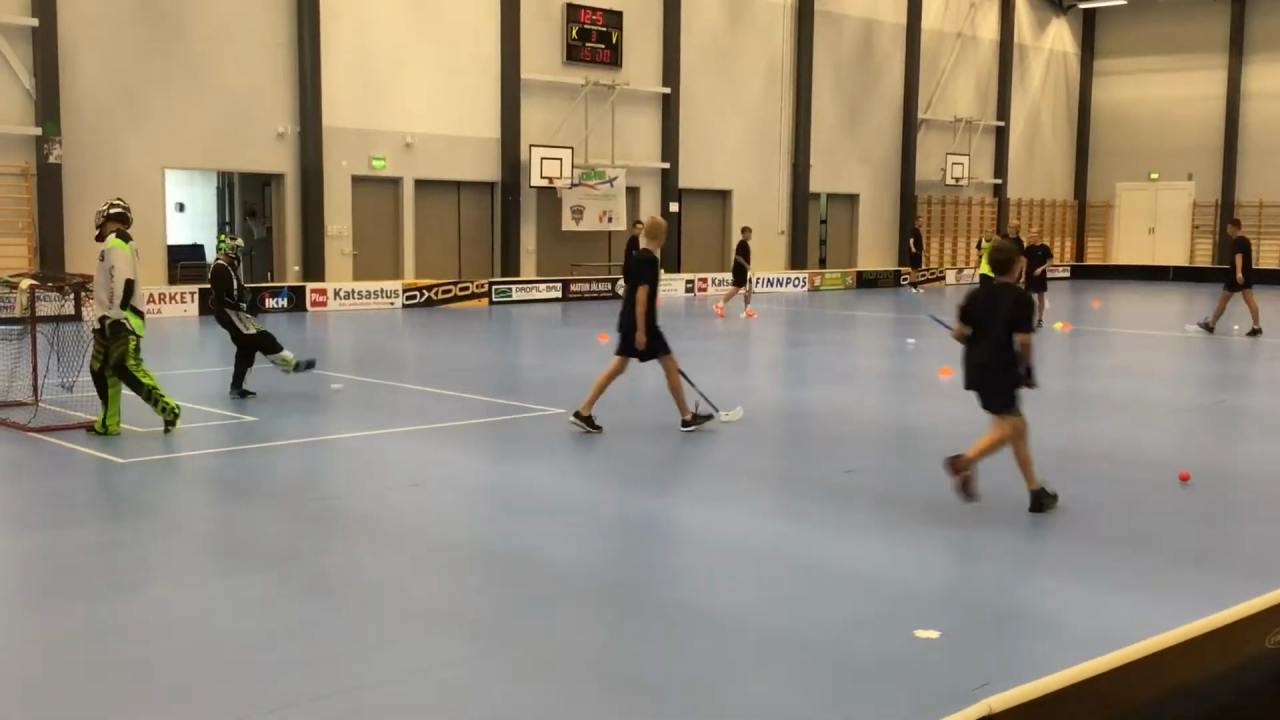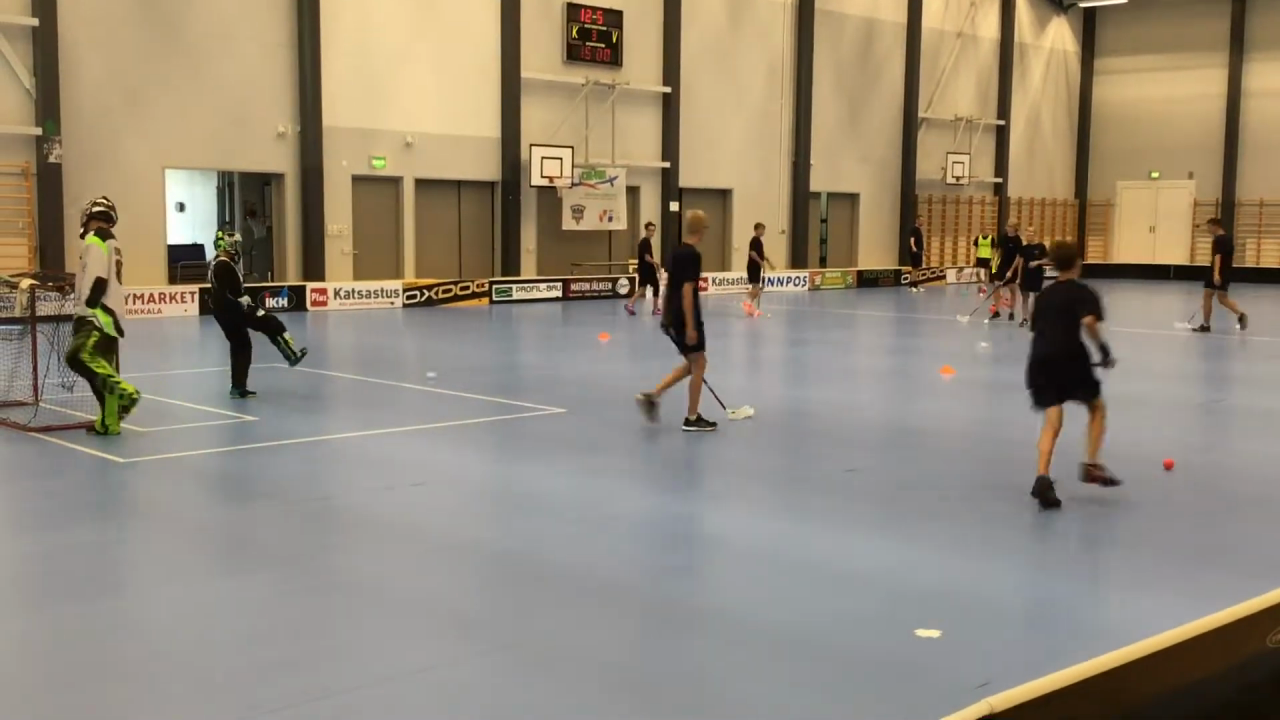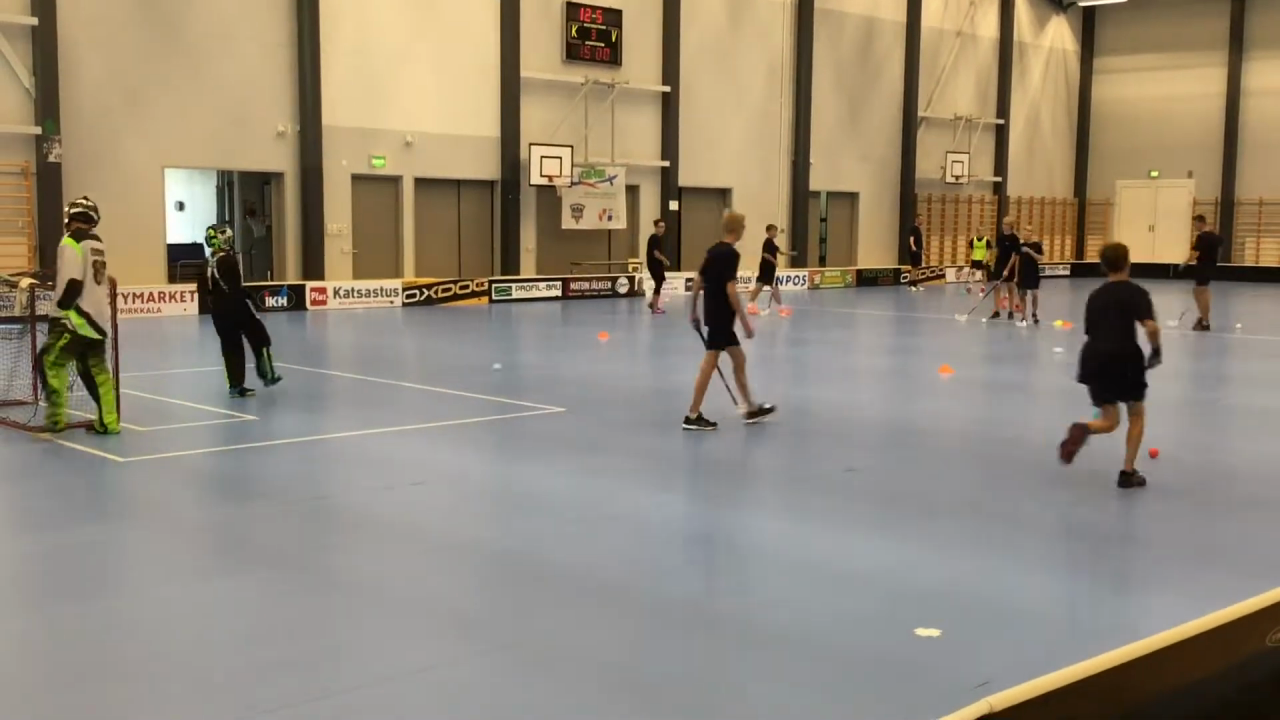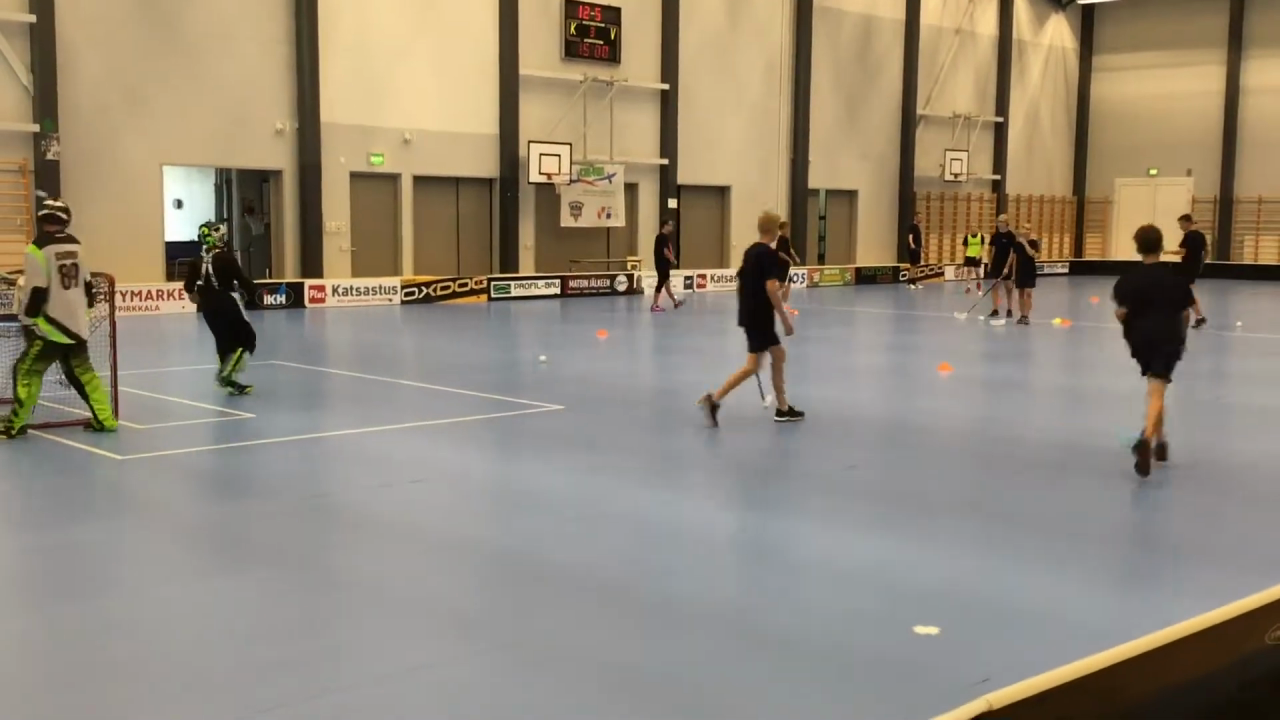
dt=0.2s
person 1, frame 1
left shoulder: (977, 295)
right shoulder: (1021, 297)
left elbow: (960, 330)
right elbow: (1022, 339)
right wrist: (1027, 369)
left hip: (979, 368)
right hip: (1001, 367)
left knee: (1019, 428)
right knee: (1006, 430)
left ankle: (1036, 492)
right ankle: (964, 461)
person 1, frame 2
left shoulder: (1044, 295)
right shoulder: (1083, 292)
right elbow: (1089, 323)
right wrist: (1105, 350)
left hip: (1041, 360)
right hip: (1070, 358)
left knee: (1051, 422)
right knee: (1097, 407)
left ankle: (1042, 479)
right ankle: (1091, 465)
person 1, frame 3
left shoulder: (1095, 296)
right shoulder: (1136, 292)
right elbow: (1151, 325)
right wrist: (1157, 350)
left hip: (1094, 358)
right hip: (1124, 358)
left knee: (1108, 420)
right knee: (1136, 414)
left ankle: (1081, 430)
right ankle: (1128, 472)
person 1, frame 4
left shoulder: (1128, 278)
right shoulder: (1173, 277)
left elbow: (1120, 312)
right elbow: (1185, 312)
right wrist: (1182, 338)
left hip: (1140, 340)
right hip: (1166, 339)
left knee: (1155, 387)
right knee: (1156, 394)
left ankle: (1159, 441)
right ankle: (1145, 442)
person 2, frame 1
left shoulder: (115, 241)
right shoulder: (118, 242)
left elbow: (125, 281)
left wrist: (117, 314)
left hip: (122, 318)
right hip: (113, 318)
left knee: (127, 367)
right knee: (100, 368)
left ankle: (167, 408)
right ankle: (108, 423)
person 2, frame 2
left shoulder: (95, 239)
right shoulder: (110, 241)
left elbow: (98, 281)
left wrist: (85, 310)
left hip: (100, 315)
right hip: (111, 315)
left knee: (81, 357)
right knee: (103, 364)
left ankle: (124, 393)
right ankle: (108, 423)
person 2, frame 3
left shoulder: (72, 241)
right shoulder: (96, 243)
left elbow: (71, 283)
left wrist: (59, 312)
left hip: (79, 317)
right hip: (99, 318)
left knee: (51, 361)
right knee: (96, 369)
left ankle: (57, 415)
right ankle: (107, 422)
person 2, frame 4
left shoulder: (38, 247)
right shoulder: (74, 245)
left elbow: (36, 290)
right elbow: (87, 284)
left wrist: (29, 319)
left hip: (51, 324)
right hip: (76, 323)
left knee: (27, 370)
right knee: (82, 370)
right ankle: (104, 418)
person 3, frame 1
left shoulder: (639, 257)
right shoulder: (650, 260)
right elbow: (641, 294)
right wrist: (640, 330)
left hip: (628, 322)
right hip: (642, 323)
left knee: (616, 369)
right knee: (671, 367)
left ankle: (583, 413)
right ankle: (687, 418)
person 3, frame 2
left shoulder: (678, 251)
right shoulder: (692, 255)
left elbow: (669, 285)
right elbow: (687, 291)
left wrist: (666, 316)
right wrist: (690, 326)
left hip: (675, 316)
right hip: (686, 318)
left knee: (691, 366)
right knee: (698, 365)
left ankle: (652, 396)
right ankle: (692, 418)
person 3, frame 3
left shoulder: (713, 250)
right shoulder: (731, 254)
left elbow: (698, 282)
right elbow: (730, 289)
left wrist: (694, 311)
right wrist: (745, 321)
left hip: (712, 313)
right hip: (721, 316)
left knee: (739, 359)
right knee: (710, 364)
left ankle: (751, 408)
right ankle: (692, 416)
person 3, frame 4
left shoulder: (750, 251)
right shoulder: (770, 254)
left elbow: (740, 283)
right elbow: (771, 287)
right wrist: (785, 319)
left hip: (748, 314)
right hip: (760, 317)
left knee: (778, 356)
right knee: (752, 365)
left ankle: (783, 408)
right ankle: (713, 400)
person 4, frame 1
left shoulder: (227, 267)
right shoulder: (220, 269)
right elbow: (220, 299)
left wrist: (244, 295)
right wrist: (240, 306)
left hip: (231, 313)
right hip: (230, 314)
left knee: (247, 347)
right knee: (263, 340)
left ankle: (236, 388)
right ankle: (293, 364)
person 4, frame 2
left shoulder: (217, 264)
right shoulder: (226, 265)
right elbow: (223, 294)
right wrist: (243, 306)
left hip: (221, 312)
right hip: (234, 310)
left knee: (240, 346)
right knee: (272, 325)
left ankle: (238, 387)
right ankle: (292, 356)
person 4, frame 3
left shoulder: (209, 262)
right shoulder: (229, 260)
left elbow: (205, 289)
right elbow: (236, 287)
right wrist: (247, 297)
left hip: (217, 310)
right hip: (236, 307)
left knee: (231, 346)
right knee: (259, 338)
left ankle: (235, 386)
right ankle: (268, 376)
person 4, frame 4
left shoulder: (199, 260)
right shoulder: (226, 256)
left elbow: (189, 286)
right elbow: (241, 280)
right wrist: (252, 289)
left hip: (208, 307)
right hip: (227, 304)
left knee: (225, 343)
right knee: (247, 340)
left ankle: (232, 383)
right ankle: (227, 376)
